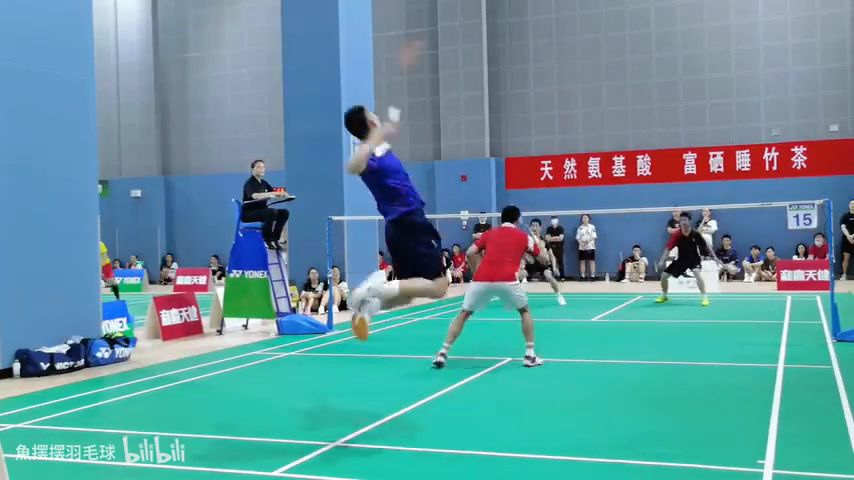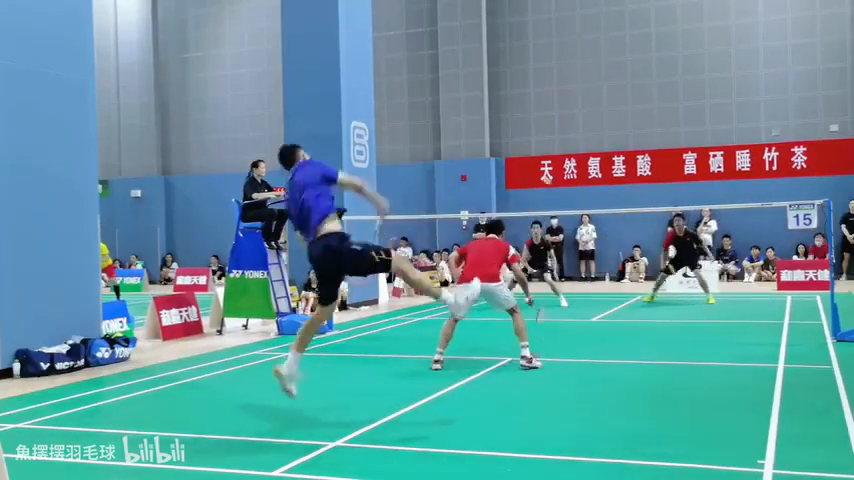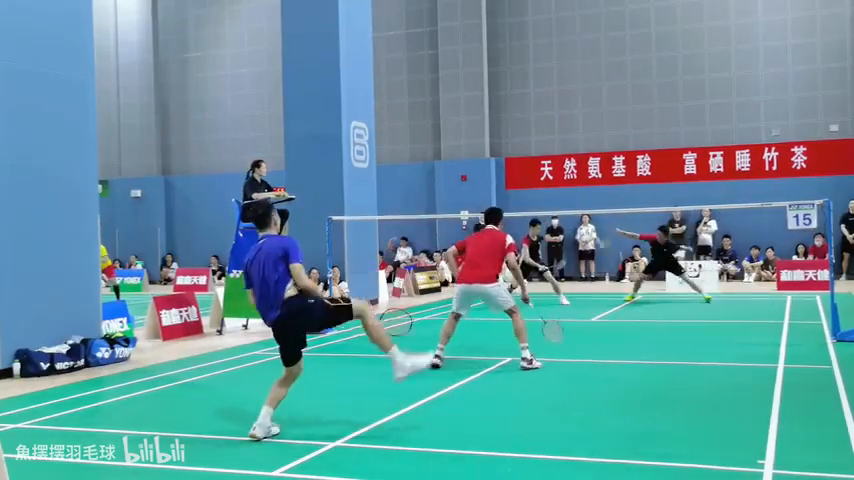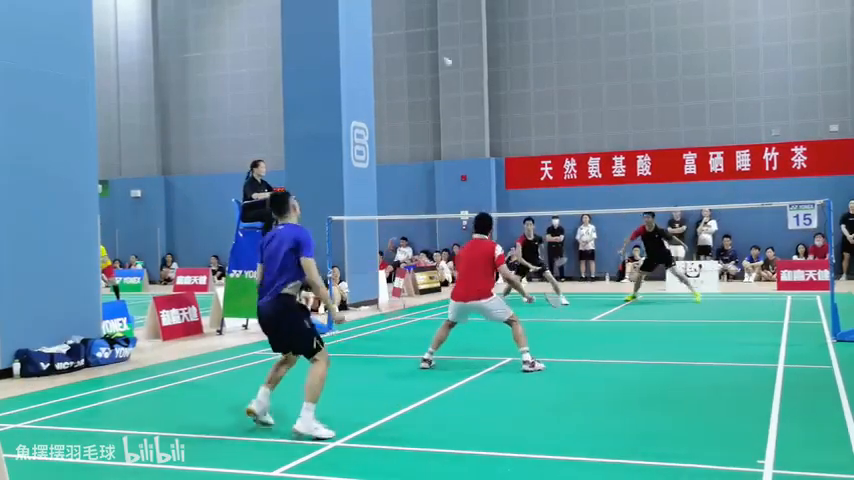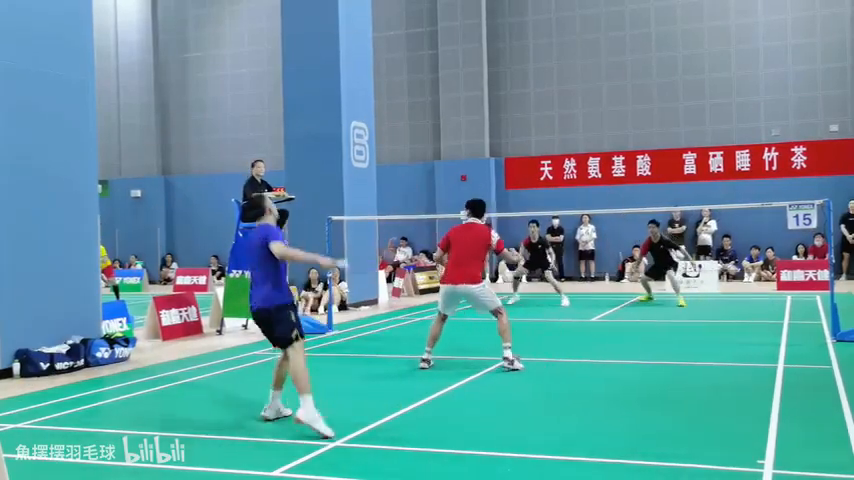
dt=0.3s
person 1, frame 1
left shoulder: (379, 149)
right shoulder: (370, 158)
right elbow: (353, 167)
right wrist: (373, 139)
left hip: (398, 227)
right hip: (410, 222)
left knee: (406, 288)
right knee: (437, 287)
left ankle: (366, 299)
right ankle: (373, 288)
person 1, frame 2
left shoulder: (291, 196)
right shoulder: (313, 168)
right elbow: (353, 182)
right wrist: (377, 200)
left hip: (318, 252)
right hip: (334, 245)
left knee: (323, 311)
right knee: (398, 262)
person 1, frame 3
left shoulder: (249, 257)
right shoulder: (286, 243)
left elbow: (253, 299)
right elbow: (302, 281)
right wrist: (326, 298)
left hip: (279, 322)
right hip: (299, 308)
left knee: (291, 372)
right knee: (361, 308)
left ankle: (261, 424)
person 1, frame 4
left shoulder: (268, 238)
right shoulder: (300, 234)
right elbow: (312, 276)
right wrist: (332, 308)
left hip: (265, 309)
right hip: (285, 307)
left knee: (289, 357)
right knee: (320, 359)
left ankle: (260, 402)
person 1, frame 5
left shoulder: (257, 235)
right shoulder: (269, 231)
right elbow: (281, 252)
right wrist: (320, 260)
left hip: (261, 306)
right hip: (276, 304)
left knee: (288, 353)
right knee: (297, 352)
left ankle: (273, 406)
person 2, frame 1
left shoulder: (489, 234)
right shoulder: (524, 237)
left elbow: (470, 254)
right elbow: (545, 259)
left wrist: (475, 268)
right wrist: (541, 245)
left hip: (481, 280)
right hip: (507, 281)
left knee: (464, 314)
right knee: (525, 311)
left ankle: (443, 352)
right ankle: (530, 356)
person 2, frame 2
left shoulder: (472, 244)
right shoulder: (506, 247)
left elbow: (452, 258)
right elbow: (518, 274)
left wrist: (458, 280)
right wrist: (528, 295)
left hip: (466, 283)
right hip: (491, 283)
left knee: (453, 319)
right knee: (515, 312)
left ankle: (437, 358)
right ankle: (526, 356)
person 2, frame 3
left shoulder: (472, 237)
right shoulder: (505, 238)
left elbow: (450, 253)
right elbow: (512, 265)
left wrist: (457, 276)
right wrist: (524, 290)
left hip: (464, 283)
right hip: (488, 284)
left knee: (454, 317)
right knee: (515, 313)
left ankle: (438, 355)
right ankle: (526, 357)
person 2, frame 4
left shoulder: (463, 249)
right shoulder: (494, 248)
right elbow: (506, 275)
right wrist: (524, 293)
left hip: (459, 298)
right hip: (483, 299)
left knee: (448, 324)
right knee: (514, 322)
left ankle: (427, 358)
right ankle: (527, 360)
person 2, frame 5
left shoulder: (453, 231)
right shoulder: (488, 233)
left elbow: (437, 256)
right elbow: (509, 258)
right wrist: (516, 258)
left hip: (449, 283)
right hip: (473, 284)
left knee: (441, 318)
right knee: (500, 313)
left ankle: (426, 358)
right ankle: (508, 357)
